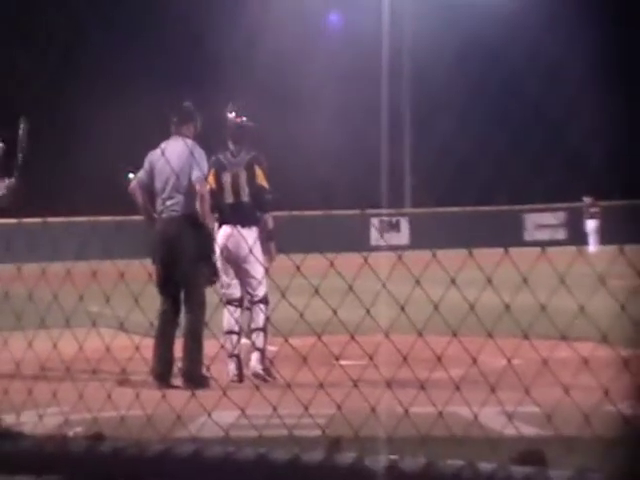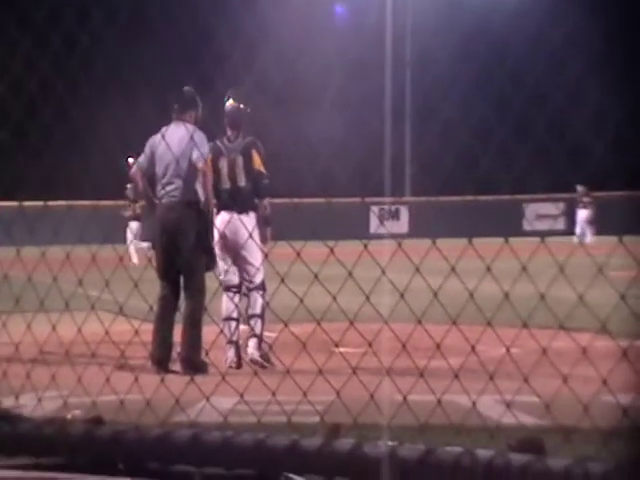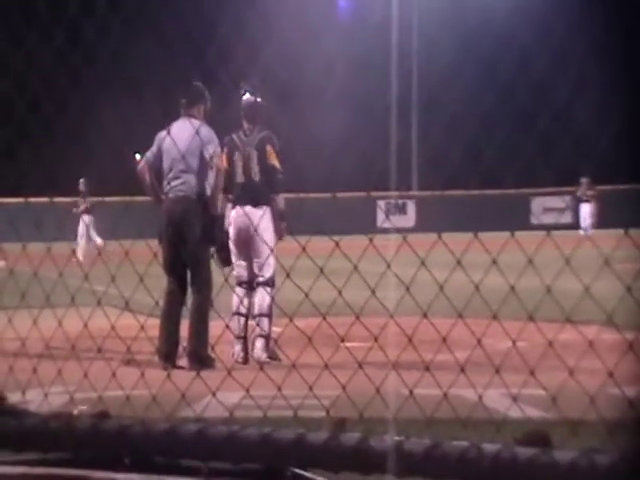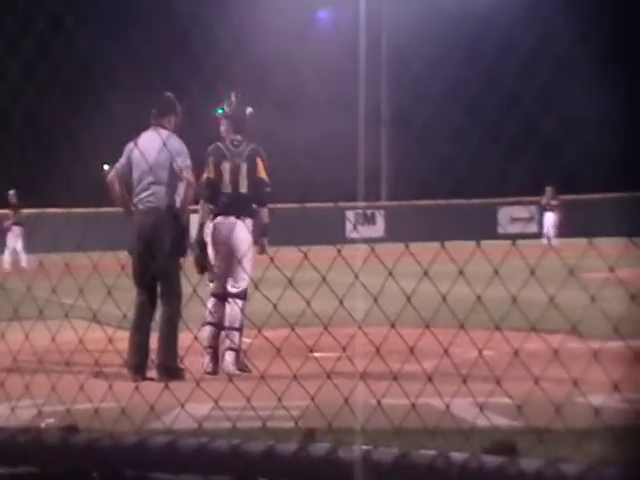
dt=0.7s
person 1, frame 1
left shoulder: (156, 153)
right shoulder: (193, 150)
left elbow: (135, 188)
right elbow: (201, 190)
left wrist: (153, 218)
right wrist: (207, 225)
left hip: (163, 229)
right hip: (187, 227)
left knee: (168, 302)
right knee: (194, 302)
left ankle: (161, 371)
right ankle: (192, 372)
person 1, frame 2
left shoulder: (157, 138)
right shoulder: (194, 134)
left elbow: (136, 172)
right elbow: (203, 168)
left wrist: (153, 202)
right wrist: (209, 205)
left hip: (163, 213)
right hip: (188, 212)
left knee: (167, 288)
right knee: (194, 287)
left ankle: (160, 356)
right ankle: (190, 358)
person 1, frame 3
left shoulder: (165, 133)
right shoulder: (203, 130)
left elbow: (143, 167)
right elbow: (217, 165)
left wrist: (160, 199)
right wrist: (212, 201)
left hip: (171, 208)
right hip: (194, 207)
left knee: (174, 283)
right knee: (200, 283)
left ankle: (167, 352)
right ankle: (197, 354)
person 1, frame 4
left shoulder: (135, 144)
right shoulder: (172, 141)
left elbow: (113, 179)
right elbow: (188, 180)
left wrist: (130, 209)
right wrist: (183, 213)
left hip: (141, 220)
right hip: (164, 219)
left knee: (144, 294)
right knee: (170, 294)
left ankle: (136, 364)
right ankle: (166, 365)
person 2, frame 1
left shoulder: (217, 163)
right shoulder: (254, 160)
left elbow: (210, 205)
right elbow: (264, 203)
left wrist: (210, 239)
right wrist: (270, 237)
left hip: (224, 234)
right hip: (249, 233)
left knee: (231, 299)
right knee: (258, 296)
left ankle: (233, 363)
right ankle: (257, 357)
person 2, frame 2
left shoulder: (214, 149)
right shoulder: (251, 145)
left elbow: (208, 190)
right elbow: (261, 188)
left wrist: (209, 225)
right wrist: (266, 223)
left hip: (222, 220)
right hip: (247, 219)
left knee: (229, 286)
right knee: (255, 283)
left ankle: (232, 349)
right ankle: (255, 343)
person 2, frame 3
left shoulder: (230, 143)
right shoulder: (266, 139)
left elbow: (222, 186)
right elbow: (275, 182)
right wrist: (281, 218)
left hip: (237, 214)
right hip: (261, 213)
left knee: (241, 280)
right knee: (264, 279)
left ankle: (240, 345)
right ankle: (261, 343)
person 2, frame 4
left shoulder: (215, 152)
right shoulder: (254, 153)
left elbow: (206, 196)
right elbow: (262, 197)
left wrist: (200, 231)
right wrist: (264, 232)
left hip: (218, 224)
right hip: (243, 225)
left knee: (217, 290)
right knee: (237, 291)
left ankle: (210, 355)
right ankle: (231, 355)
